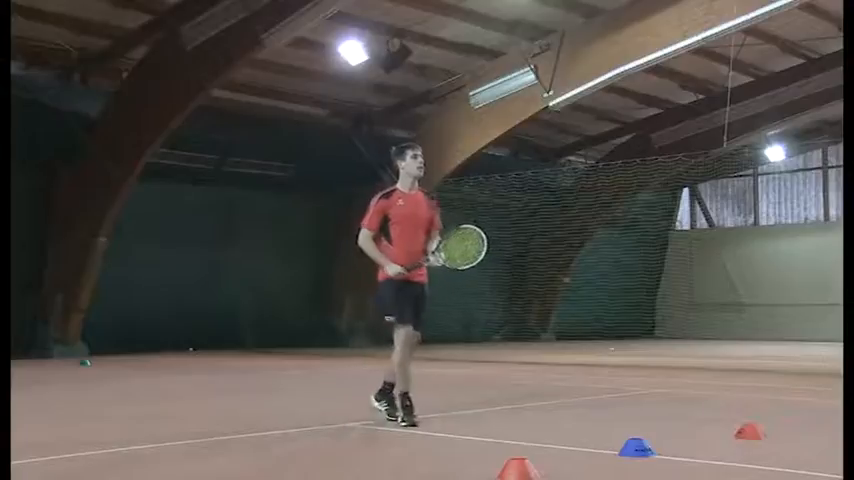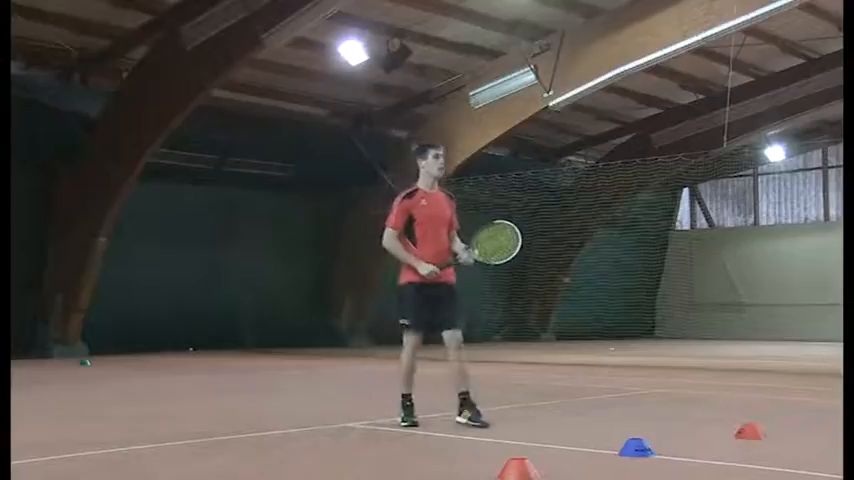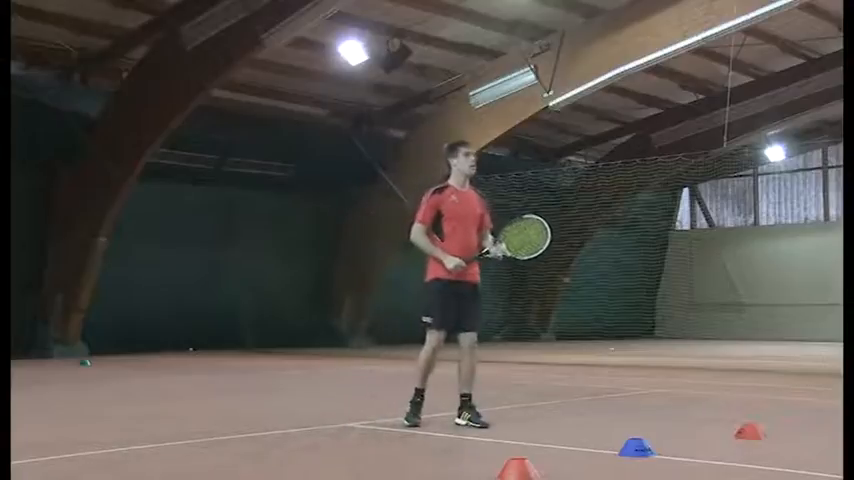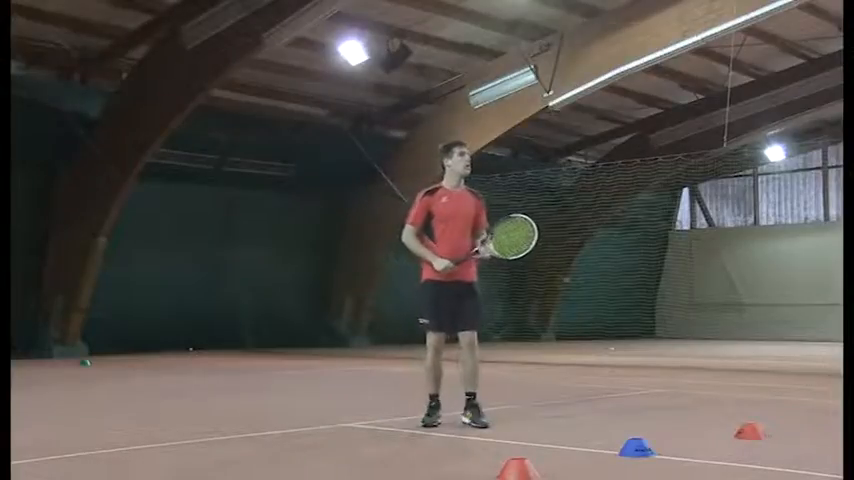
dt=0.5s
person 1, frame 1
left shoulder: (428, 201)
right shoulder: (385, 199)
left elbow: (433, 237)
right elbow: (364, 239)
left wrist: (434, 252)
right wrist: (388, 264)
left hip: (418, 280)
right hip: (393, 280)
left knee: (410, 342)
right knee: (404, 337)
left ankle: (384, 393)
right ankle: (405, 405)
person 1, frame 2
left shoulder: (448, 200)
right shoulder: (407, 199)
right elbow: (388, 240)
left wrist: (462, 251)
right wrist: (419, 265)
left hip: (445, 282)
right hip: (415, 282)
left knee: (455, 341)
right knee: (412, 343)
left ankle: (465, 406)
right ankle: (407, 405)
person 1, frame 3
left shoulder: (478, 199)
right shoulder: (437, 195)
right elbow: (416, 234)
left wrist: (492, 247)
right wrist: (445, 258)
left hip: (470, 280)
right hip: (441, 279)
left knee: (469, 343)
right knee: (434, 341)
left ankle: (465, 407)
right ankle: (416, 401)
person 1, frame 4
left shoulder: (475, 199)
right shoulder: (429, 196)
left elbow: (480, 234)
right elbow: (407, 236)
right wrist: (435, 260)
left hip: (466, 280)
right hip: (436, 280)
left knee: (469, 342)
right knee: (435, 343)
left ankle: (471, 406)
right ankle: (433, 405)
